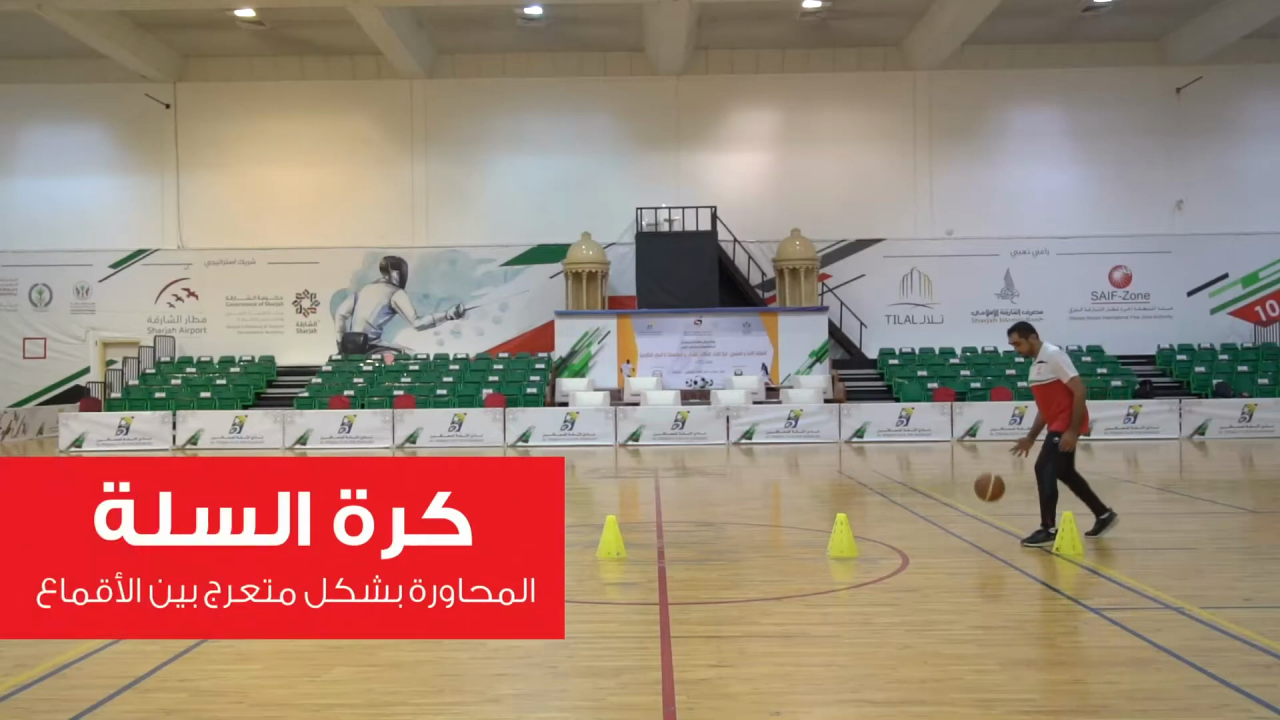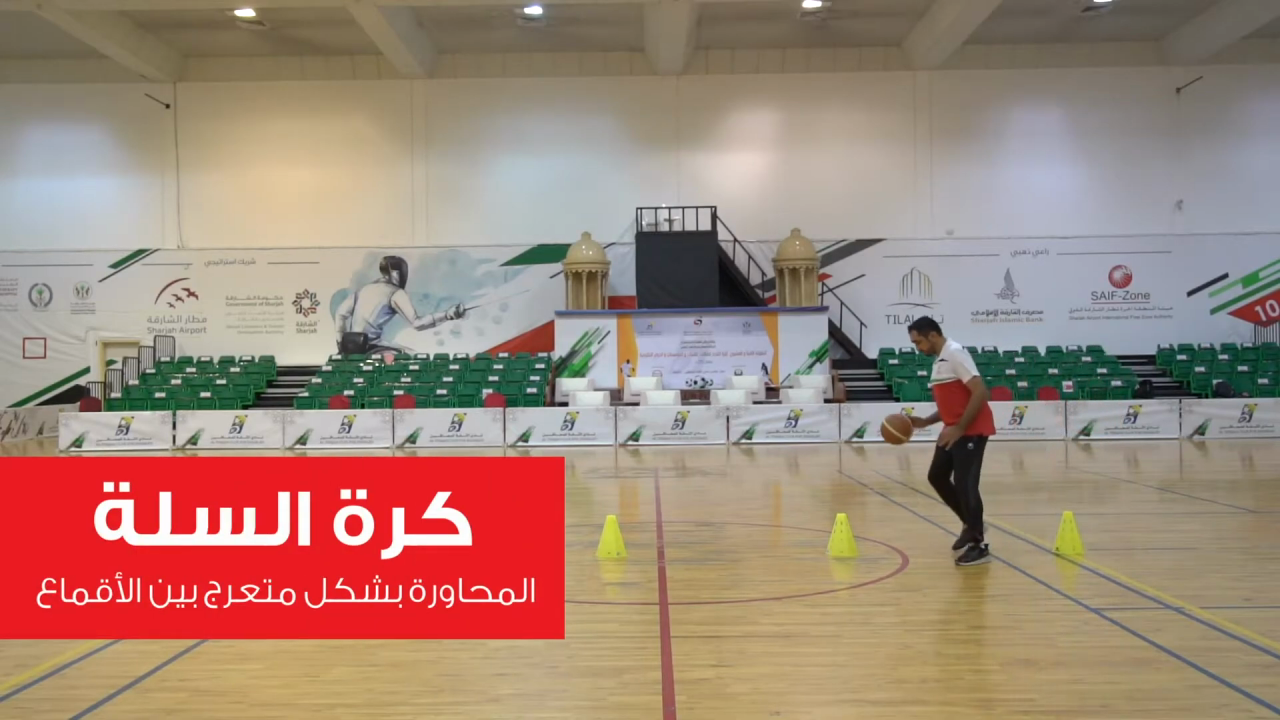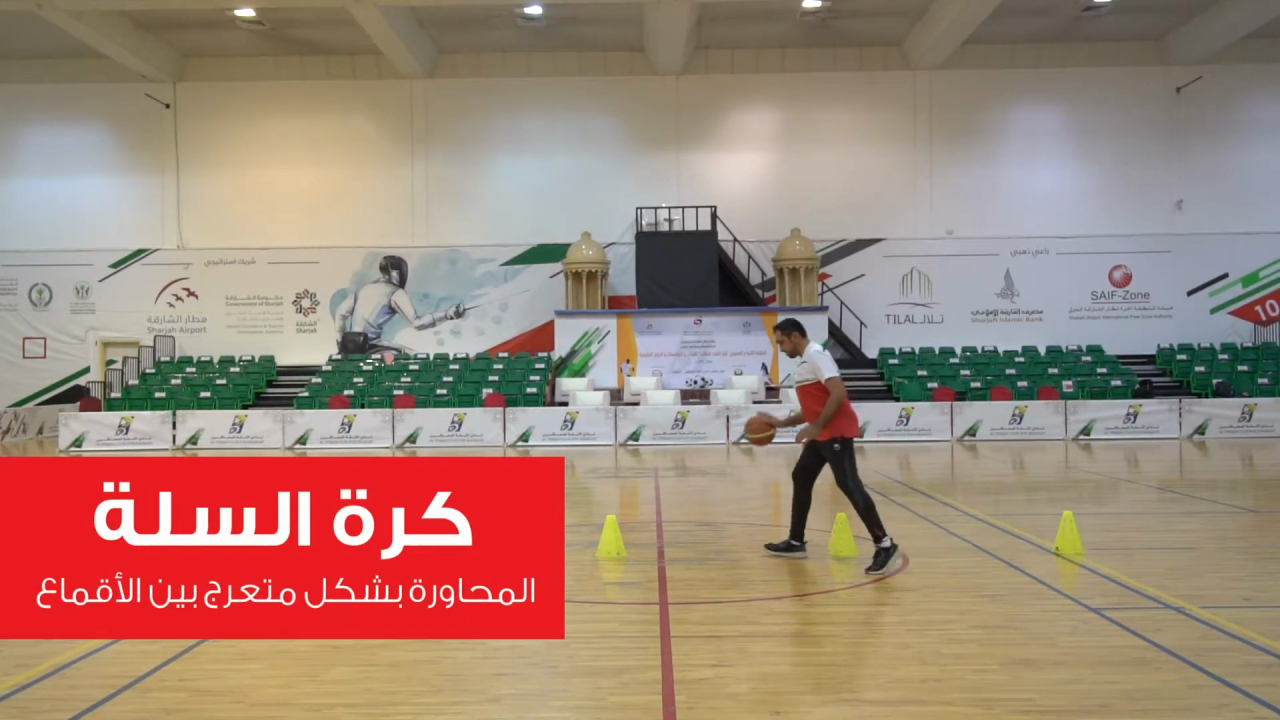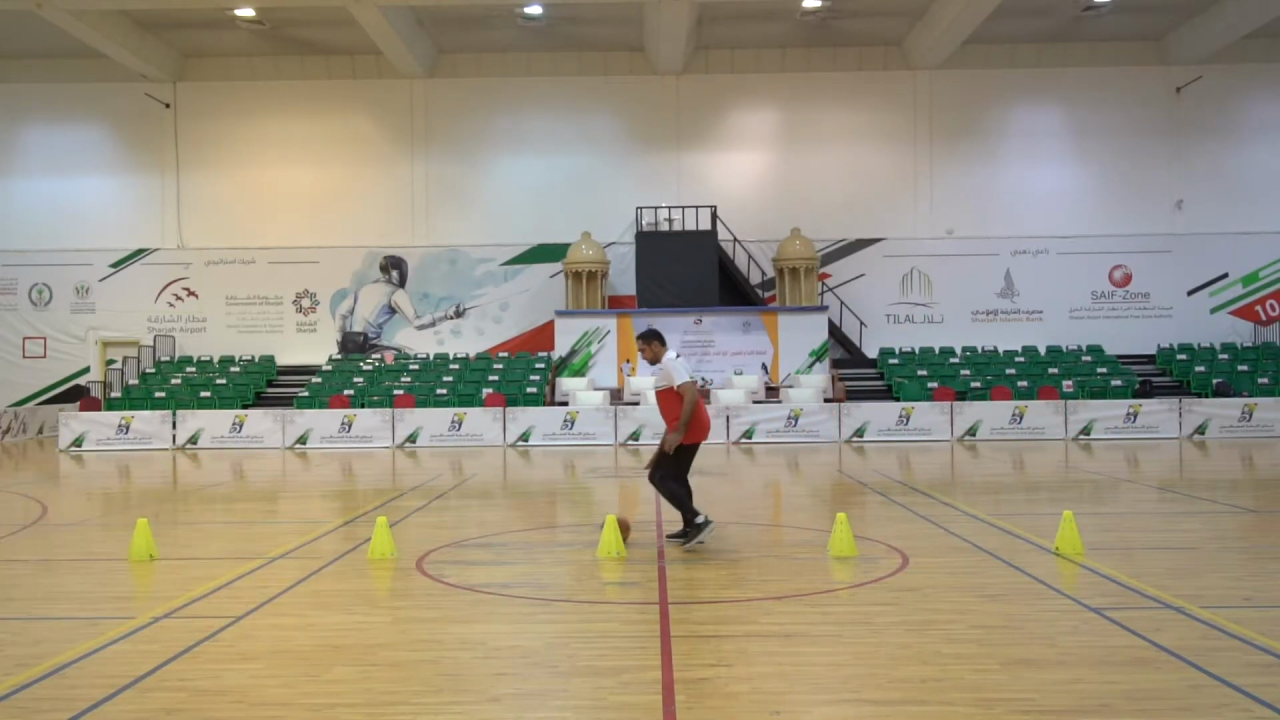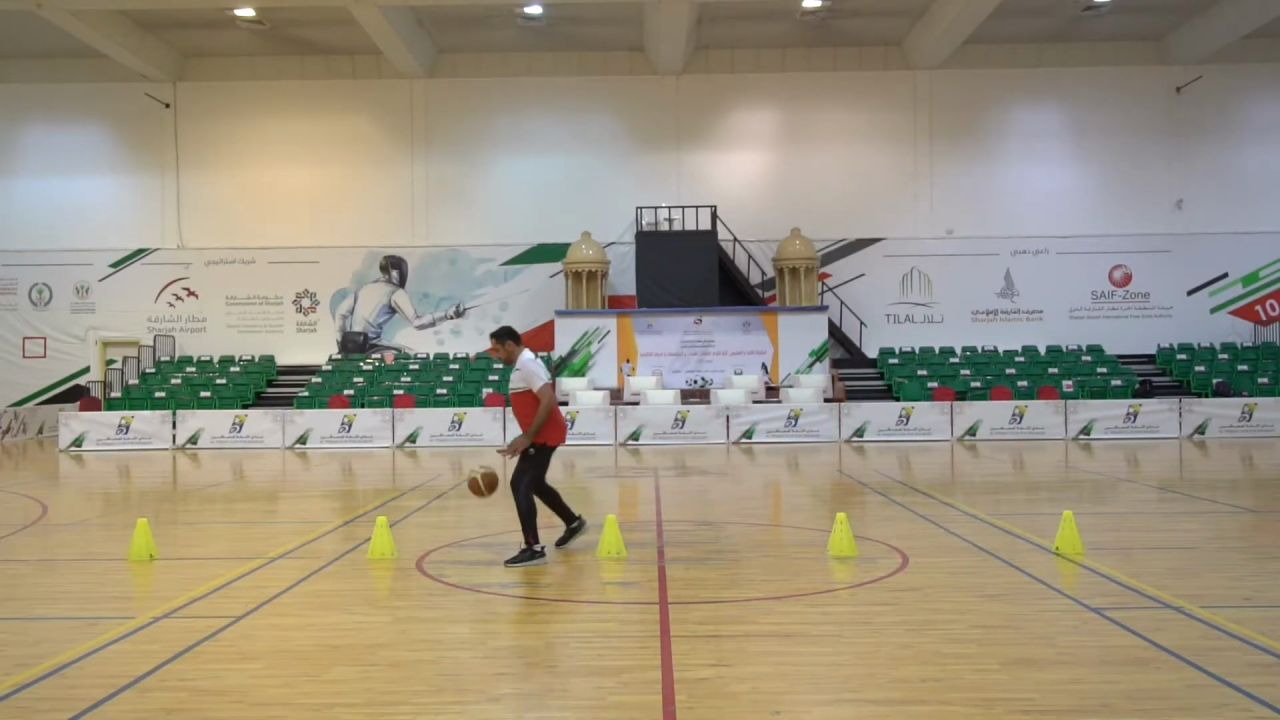
dt=1s
person 1, frame 1
left shoulder: (1054, 355)
right shoulder: (1035, 364)
left elbow: (1080, 391)
left wrist: (1072, 431)
right wrist: (1030, 437)
left hip: (1066, 426)
right hip: (1057, 425)
left knee: (1044, 470)
right knee: (1065, 473)
left ankle: (1048, 530)
right ankle: (1104, 514)
person 1, frame 2
left shoulder: (955, 354)
right shoulder: (939, 362)
left elbow: (980, 392)
left wrist: (959, 428)
right wrist: (924, 422)
left hip: (972, 430)
right hip: (954, 430)
left knee: (965, 482)
right knee: (936, 476)
left ankle: (978, 544)
right ankle: (971, 524)
person 1, frame 3
left shoulder: (816, 355)
right shoulder: (805, 362)
left elbow: (838, 393)
left wrist: (816, 427)
right wrist: (781, 423)
left hip: (836, 431)
right hip: (823, 432)
left knee: (848, 485)
right knee: (801, 477)
left ankle: (884, 544)
right ankle: (796, 541)
person 1, frame 4
left shoulder: (671, 364)
right shoulder: (670, 365)
left elbow: (691, 396)
left wrist: (679, 432)
right wrist: (661, 451)
left hip: (688, 430)
right hip: (693, 428)
left knee: (659, 476)
right knee: (676, 476)
left ankle: (697, 520)
right ankle: (691, 528)
person 1, frame 5
left shoulder: (527, 364)
right shoulder: (522, 366)
left elbow: (549, 400)
left wrist: (527, 437)
right wrist: (521, 440)
left hip: (543, 434)
right hip: (542, 434)
left knee: (521, 484)
right knee: (535, 483)
left ankle: (533, 548)
right ankle: (573, 522)
